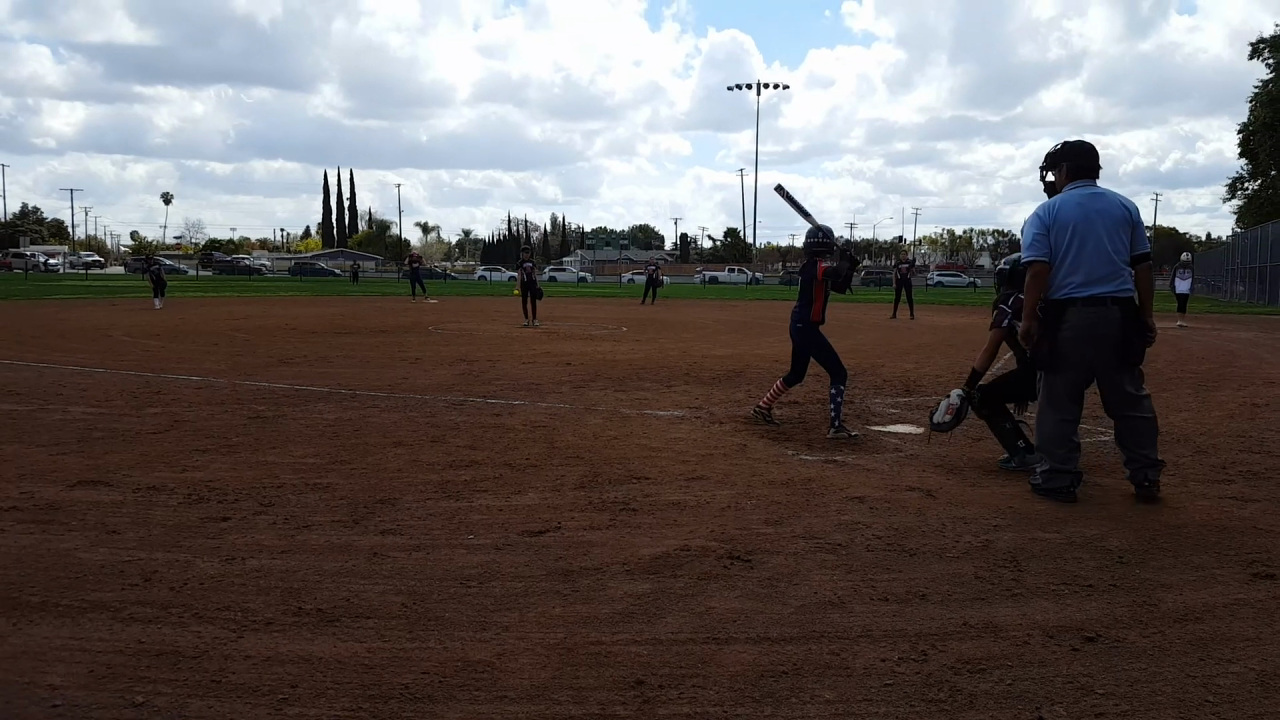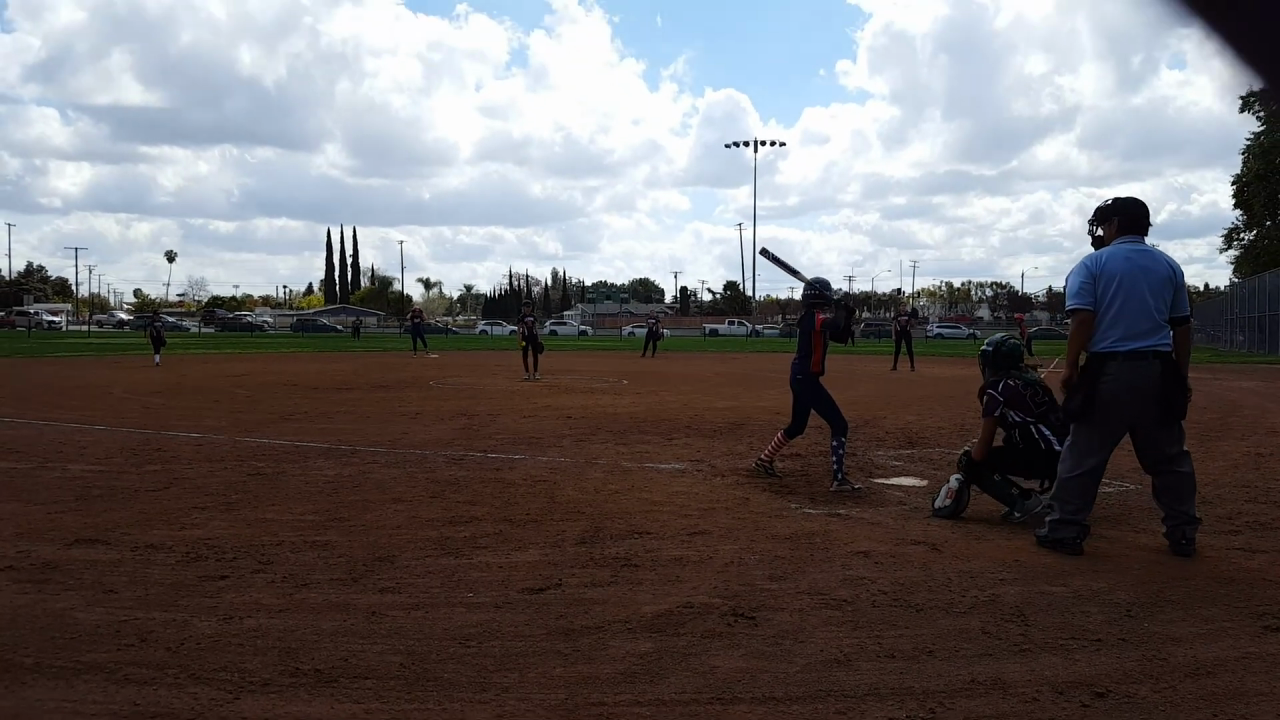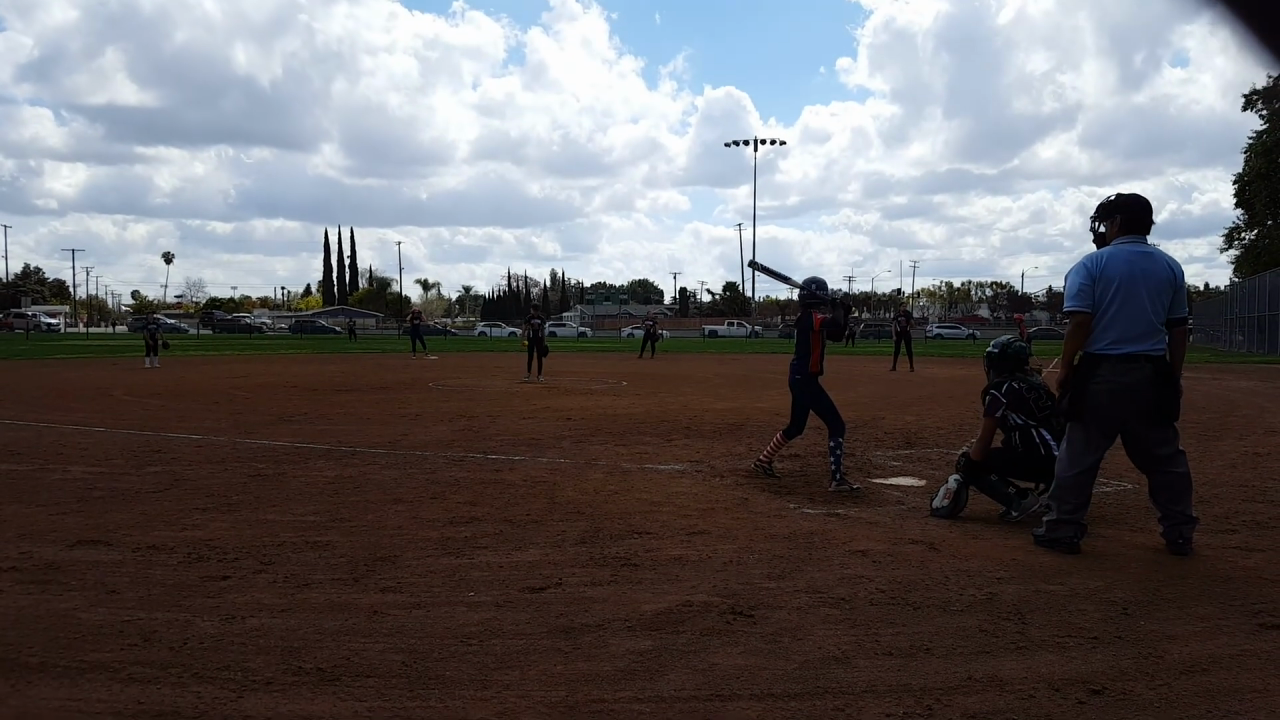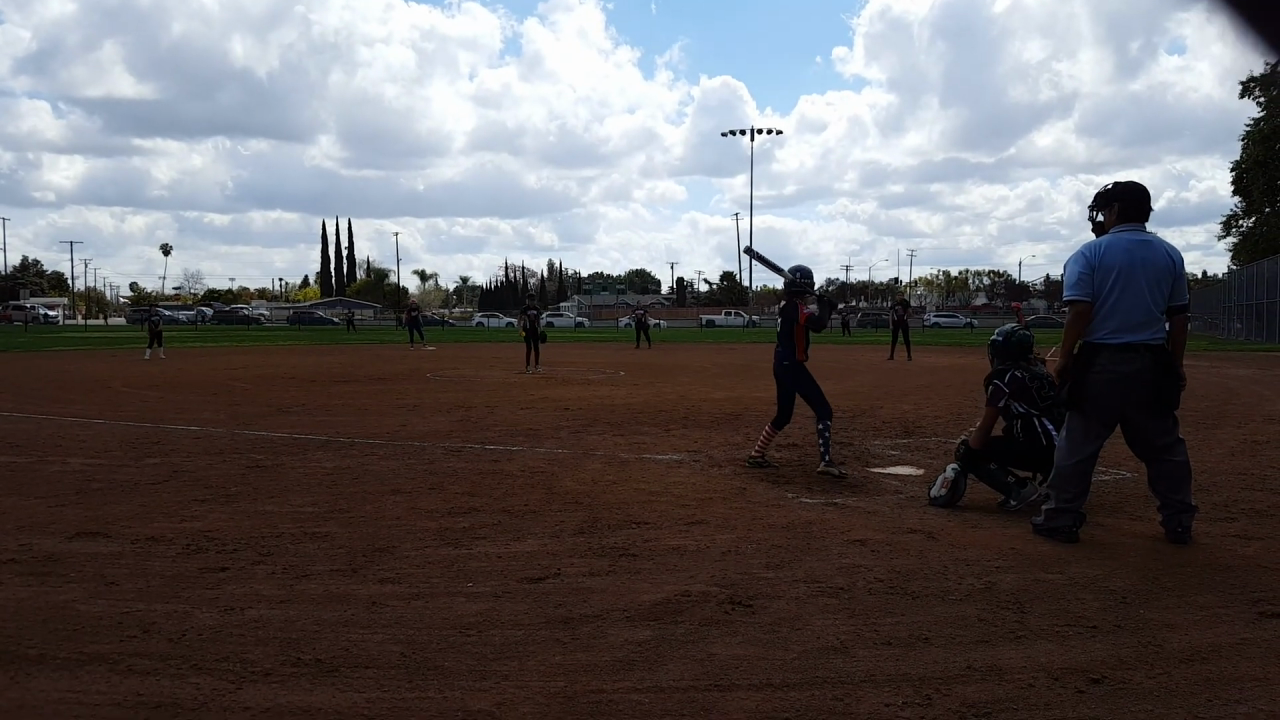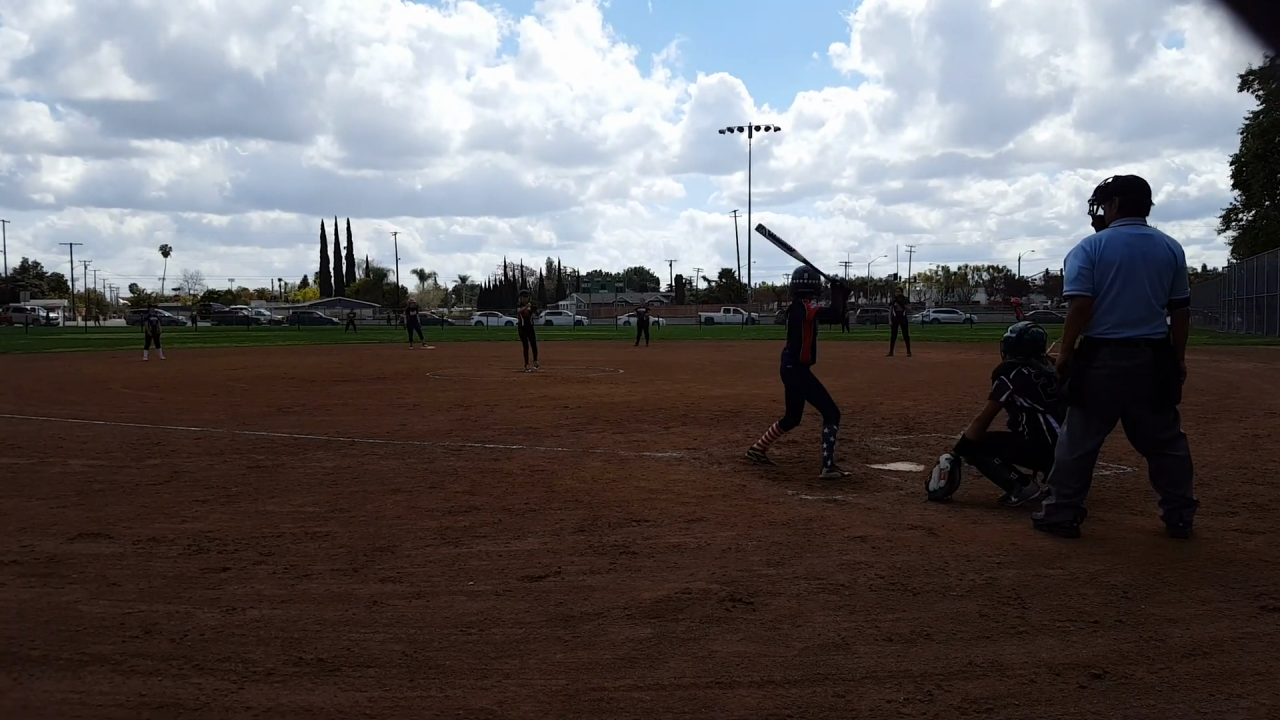
dt=0.7s
person 1, frame 1
left shoulder: (1047, 211)
right shoulder: (1125, 207)
left elbow: (1038, 271)
right elbow: (1142, 266)
left wrist: (1029, 318)
right wrist: (1146, 316)
left hip: (1068, 317)
right hip: (1119, 315)
left knee: (1060, 402)
right knee: (1130, 400)
left ankle: (1058, 478)
right ankle: (1146, 476)
person 1, frame 2
left shoulder: (1093, 264)
right shoulder: (1170, 266)
left elbow: (1083, 320)
right elbow: (1182, 327)
left wrist: (1070, 367)
right wrist: (1182, 376)
left hip: (1108, 372)
right hip: (1159, 372)
left knee: (1083, 454)
right knee: (1169, 456)
left ankle: (1065, 529)
right ankle: (1183, 532)
person 1, frame 3
left shoulder: (1093, 263)
right shoulder: (1171, 267)
left elbow: (1080, 322)
right elbow: (1178, 329)
left wrist: (1065, 368)
right wrist: (1173, 376)
left hip: (1101, 374)
right hip: (1151, 375)
left knee: (1079, 454)
right knee: (1164, 456)
left ankle: (1063, 529)
right ankle: (1180, 533)
person 1, frame 4
left shoulder: (1091, 252)
right shoulder: (1170, 255)
left elbow: (1079, 311)
right elbow: (1178, 316)
left wrist: (1065, 358)
right wrist: (1176, 364)
left hip: (1101, 363)
right hip: (1152, 364)
left knee: (1078, 443)
right knee: (1164, 445)
left ankle: (1062, 519)
right ankle: (1179, 522)
person 1, frame 5
left shoulder: (1091, 246)
right shoulder: (1171, 248)
left elbow: (1080, 306)
right elbow: (1180, 311)
left wrist: (1066, 352)
right wrist: (1178, 358)
left hip: (1102, 358)
right hip: (1154, 358)
left knee: (1080, 437)
right knee: (1165, 439)
left ankle: (1063, 513)
right ankle: (1180, 516)
person 2, frame 1
left shoulder: (813, 266)
right shoulder: (816, 266)
left elbow: (841, 287)
right elbow: (837, 274)
left wrist: (850, 267)
right wrist: (844, 260)
left hip: (800, 326)
right hip: (807, 327)
left knee: (796, 374)
right knee: (838, 373)
left ankle: (762, 408)
right ankle: (835, 426)
person 2, frame 2
left shoulder: (813, 318)
right shoulder: (814, 316)
left elbow: (842, 337)
right elbow: (835, 325)
left wrist: (847, 317)
right wrist: (840, 311)
left hip: (801, 377)
right hip: (806, 379)
left knee: (796, 426)
right knee: (839, 425)
left ankle: (764, 460)
right ankle: (839, 479)
person 2, frame 3
left shoulder: (810, 318)
right shoulder: (811, 317)
left elbow: (837, 335)
right elbow: (835, 323)
left wrist: (844, 314)
right wrist: (837, 309)
left hip: (800, 378)
right hip: (805, 379)
left knee: (795, 427)
right knee: (836, 425)
left ankle: (763, 461)
right ankle: (837, 479)
person 2, frame 4
left shoulder: (787, 306)
right shoulder: (796, 307)
left elbow: (816, 327)
right elbow: (819, 324)
left wrist: (827, 308)
right wrist: (824, 305)
left hip: (782, 365)
right hip: (792, 366)
left knee: (782, 416)
right knee: (824, 410)
left ankle: (756, 455)
right ankle: (826, 462)
person 2, frame 5
left shoulder: (801, 308)
right shoulder: (803, 307)
left elbow: (834, 317)
right elbow: (834, 314)
left wrist: (842, 297)
right wrist: (837, 292)
left hip: (792, 368)
right hip: (797, 369)
left knee: (791, 418)
right knee: (831, 413)
left ankle: (757, 449)
right ankle: (828, 466)
person 3, frame 1
left shoulder: (1008, 303)
left elbow: (989, 351)
left wrist: (967, 389)
right wrist: (1024, 395)
left knee: (982, 397)
left ankle: (1024, 453)
person 3, frame 2
left shoulder: (996, 387)
right shoulder: (1031, 378)
left elbow: (985, 441)
left wrist: (963, 478)
left hip: (1042, 457)
right hip: (1063, 455)
left knee: (969, 461)
left ankle: (1023, 501)
person 3, frame 3
left shoulder: (1000, 389)
right shoulder: (1034, 381)
left elbow: (984, 442)
left wrist: (962, 477)
left hip: (1041, 461)
left knee: (968, 462)
left ankle: (1020, 500)
right ankle: (1051, 487)
person 3, frame 4
left shoulder: (1002, 377)
right shoulder: (1038, 371)
left elbow: (984, 430)
left wrist: (961, 465)
left hip: (1039, 450)
left knee: (967, 450)
left ankle: (1019, 489)
person 3, frame 5
left shoulder: (1010, 373)
right shoulder: (1049, 370)
left elbow: (982, 420)
left wrist: (955, 455)
left hip: (1041, 449)
left knee: (971, 444)
left ankle: (1021, 486)
